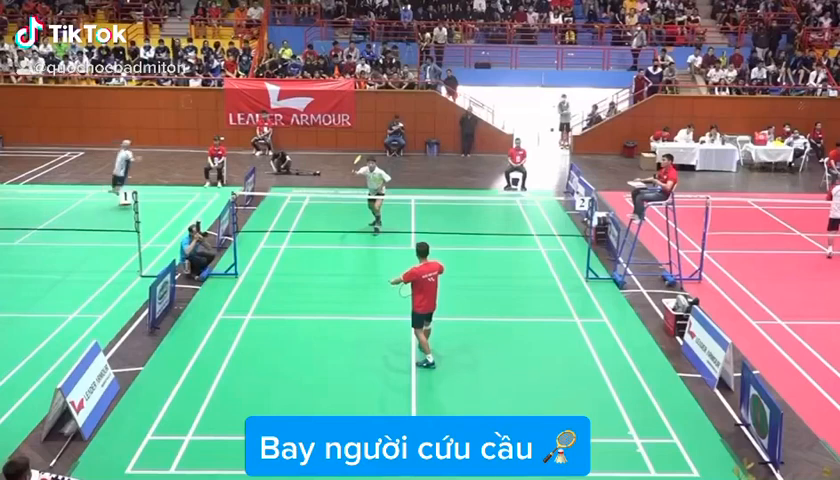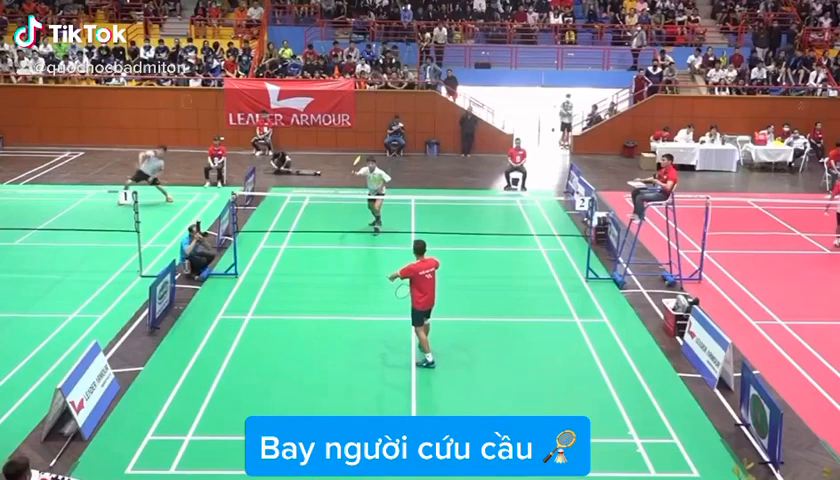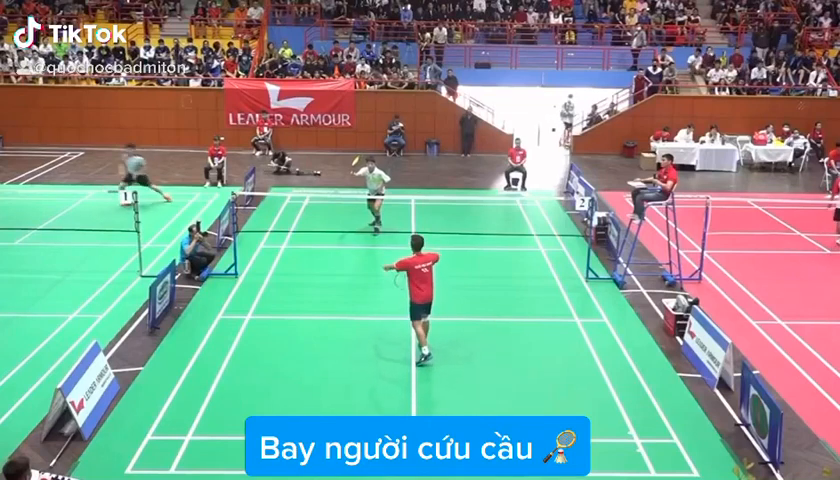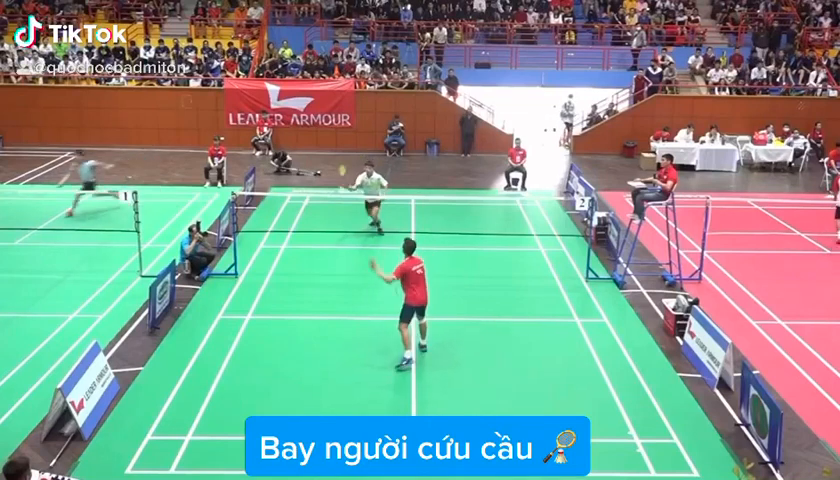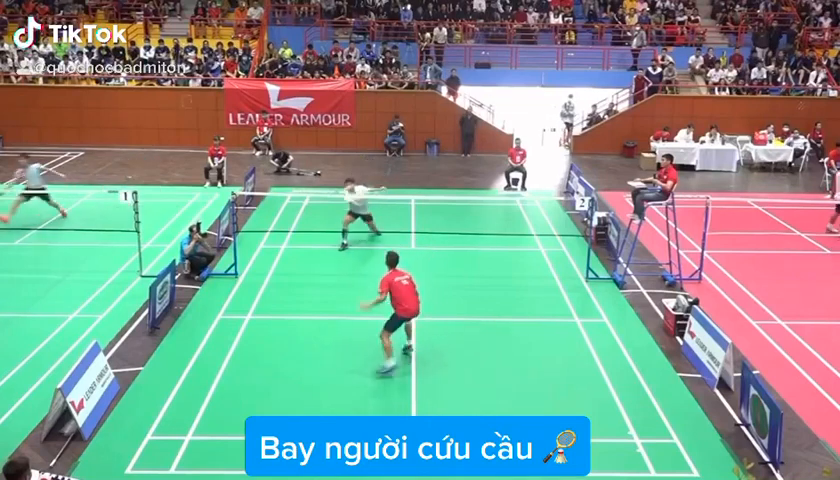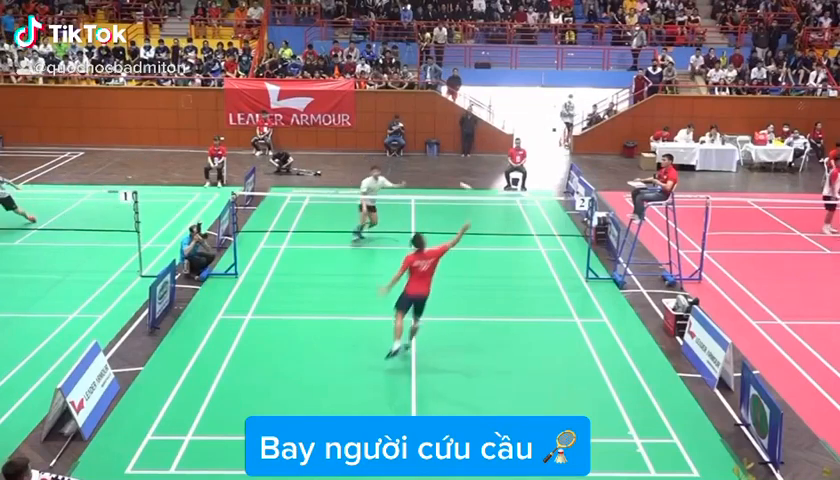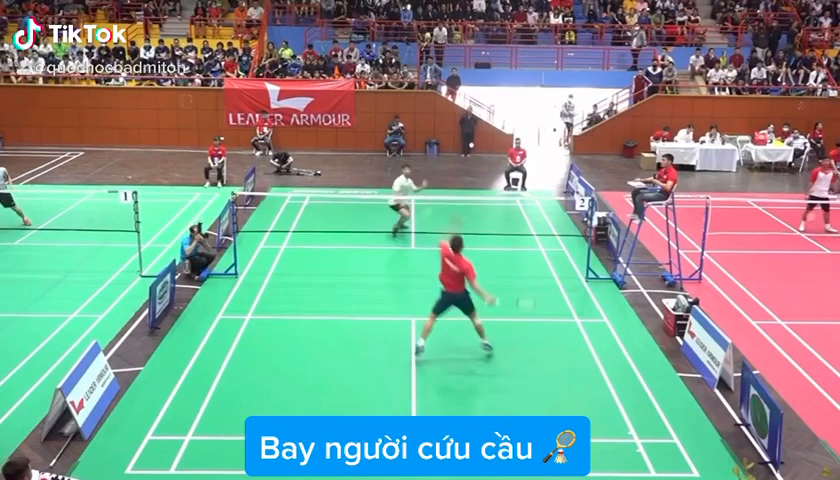
dt=0.4s
person 1, frame 1
left shoulder: (415, 271)
right shoulder: (436, 265)
left elbow: (399, 280)
right elbow: (441, 270)
left wrist: (392, 281)
left hip: (419, 307)
right hip: (431, 305)
left knee: (418, 332)
right knee: (427, 325)
left ankle: (430, 360)
right ankle: (424, 345)
person 1, frame 2
left shoulder: (412, 268)
right shoulder: (432, 262)
left elbow: (395, 275)
left wrist: (390, 277)
left hip: (418, 304)
right hip: (430, 301)
left knee: (419, 330)
right knee: (426, 321)
left ankle: (429, 359)
right ankle: (424, 344)
person 1, frame 3
left shoulder: (408, 262)
right shoulder: (430, 256)
left elbow: (392, 266)
right elbow: (438, 257)
left wrist: (386, 267)
left hip: (417, 298)
right hip: (429, 296)
left knee: (416, 324)
right knee: (425, 318)
left ankle: (426, 352)
right ankle: (423, 343)
person 1, frame 4
left shoulder: (404, 266)
right shoulder: (419, 260)
left elbow: (389, 280)
left wrist: (376, 269)
left hip: (412, 300)
right hip: (424, 298)
left knee: (403, 327)
right knee: (421, 319)
left ankle: (408, 356)
right ankle: (423, 344)
person 1, frame 5
left shoulder: (387, 278)
right shoulder: (406, 274)
left elbow: (382, 298)
right elbow: (416, 292)
left wrist: (369, 305)
right wrist: (417, 303)
left hip: (403, 311)
right hip: (415, 309)
left knee: (384, 335)
right knee: (407, 319)
left ankle: (390, 364)
right ankle: (409, 345)
person 1, frame 6
left shoulder: (410, 258)
right shoulder: (434, 254)
left elbow: (399, 274)
right elbow: (452, 244)
left wrist: (388, 287)
right wrist: (463, 230)
left hip: (410, 292)
right hip: (423, 293)
left knee: (399, 316)
right knee: (416, 320)
left ankle: (397, 345)
person 1, frame 7
left shoulder: (445, 253)
right shoulder: (466, 264)
left elbow: (444, 243)
right elbow: (473, 285)
right wrist: (487, 297)
left hip: (447, 294)
right hip: (460, 295)
left knee: (432, 318)
right knee: (474, 317)
left ankle: (420, 345)
right ankle: (485, 343)
